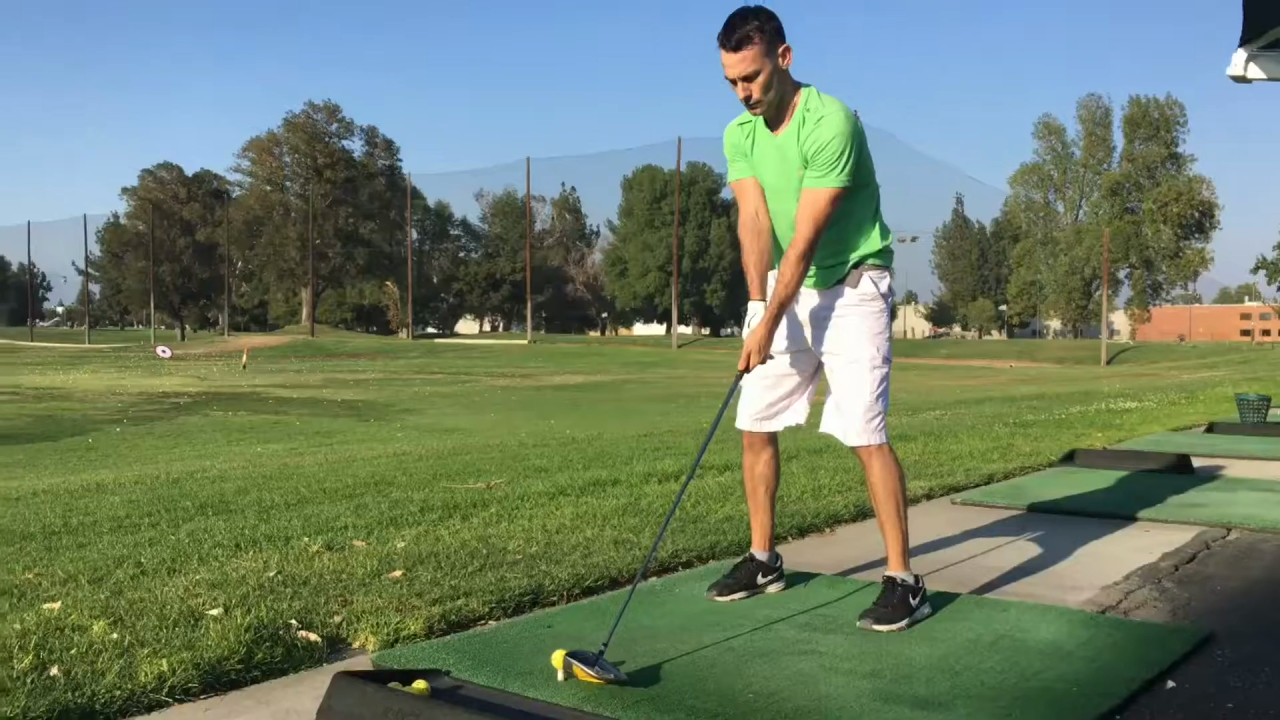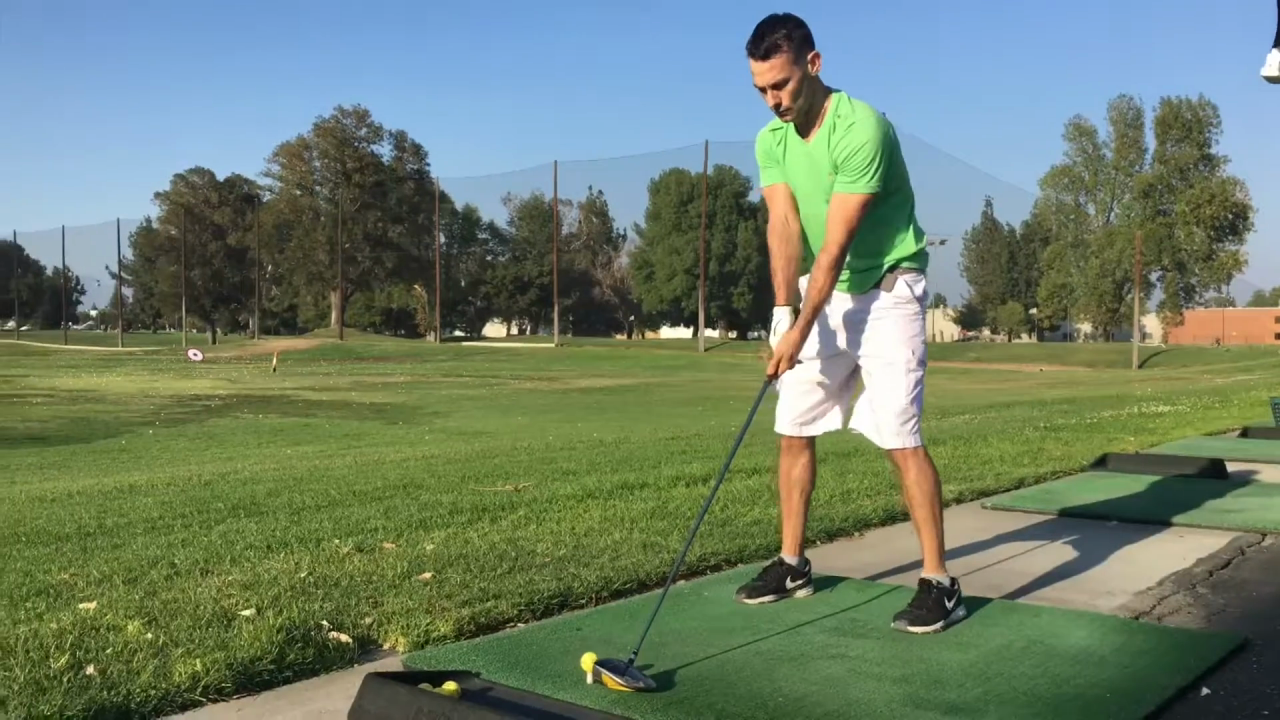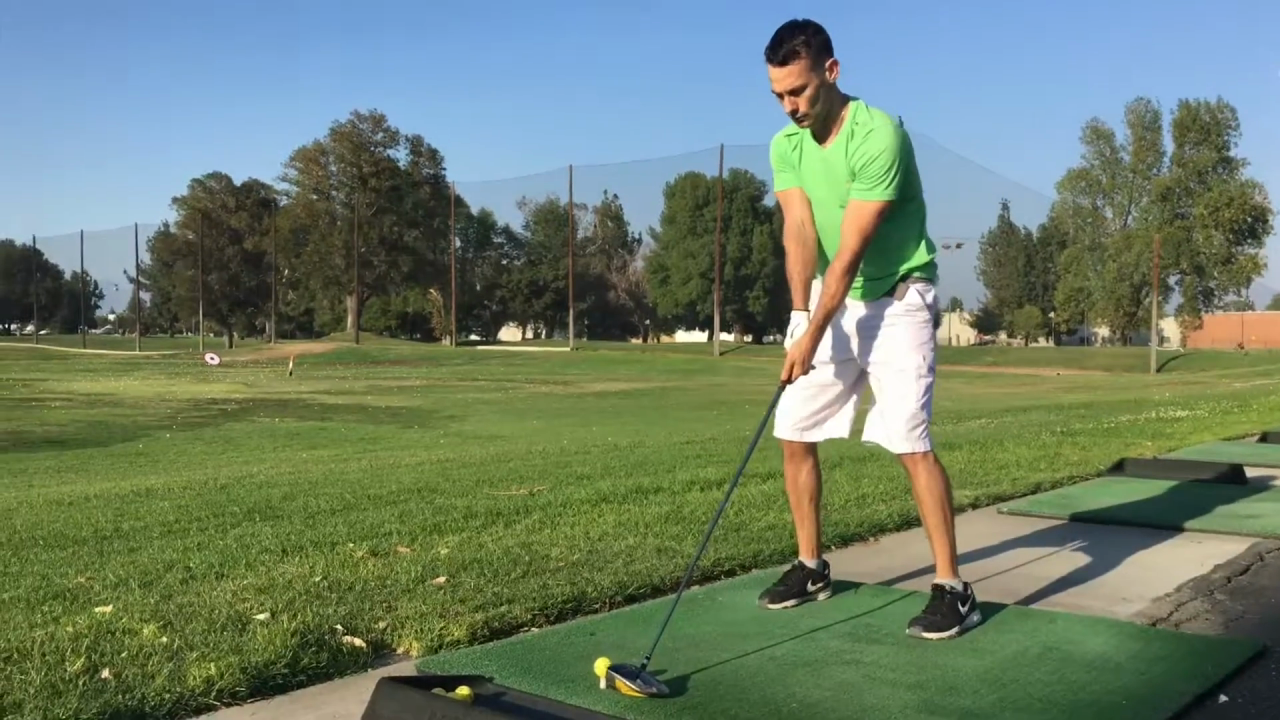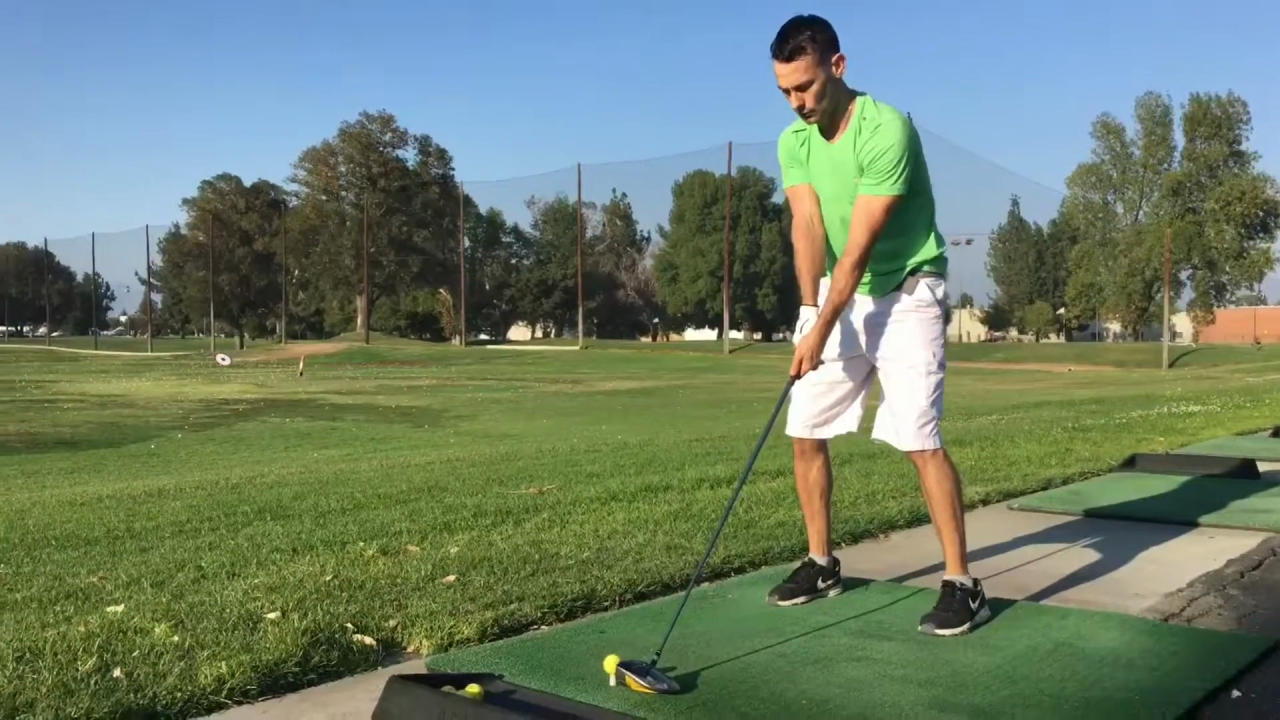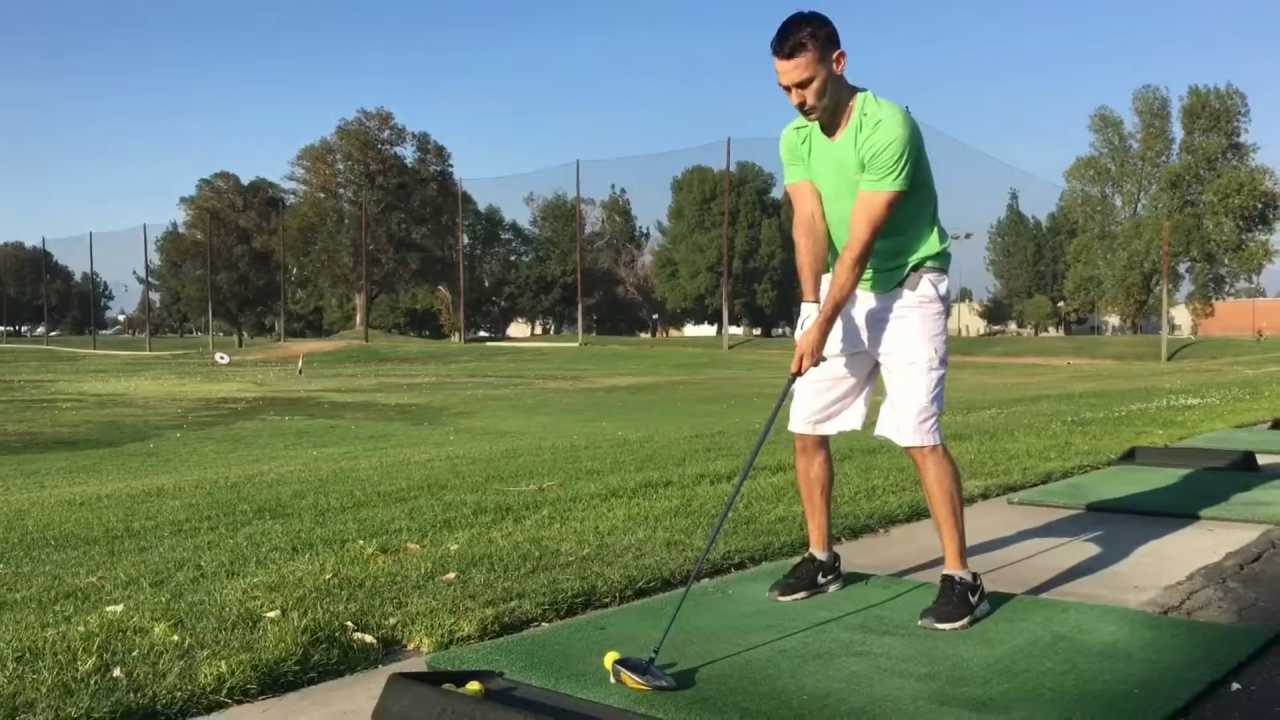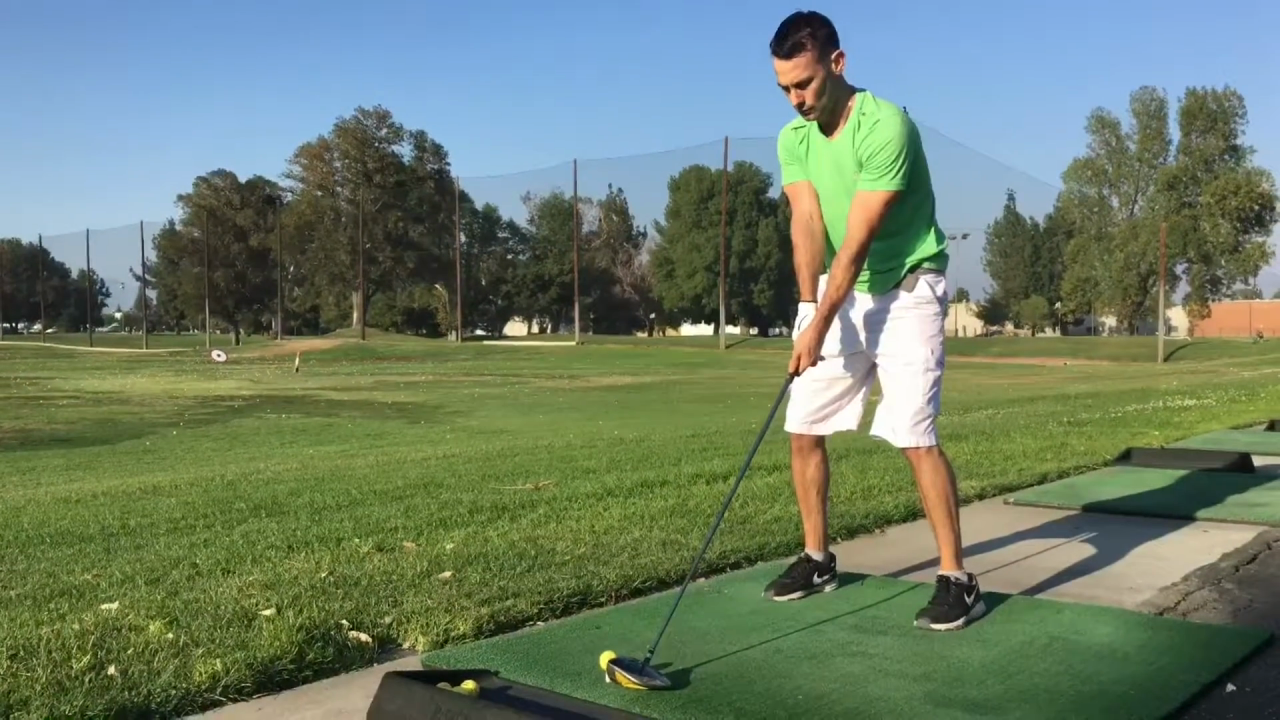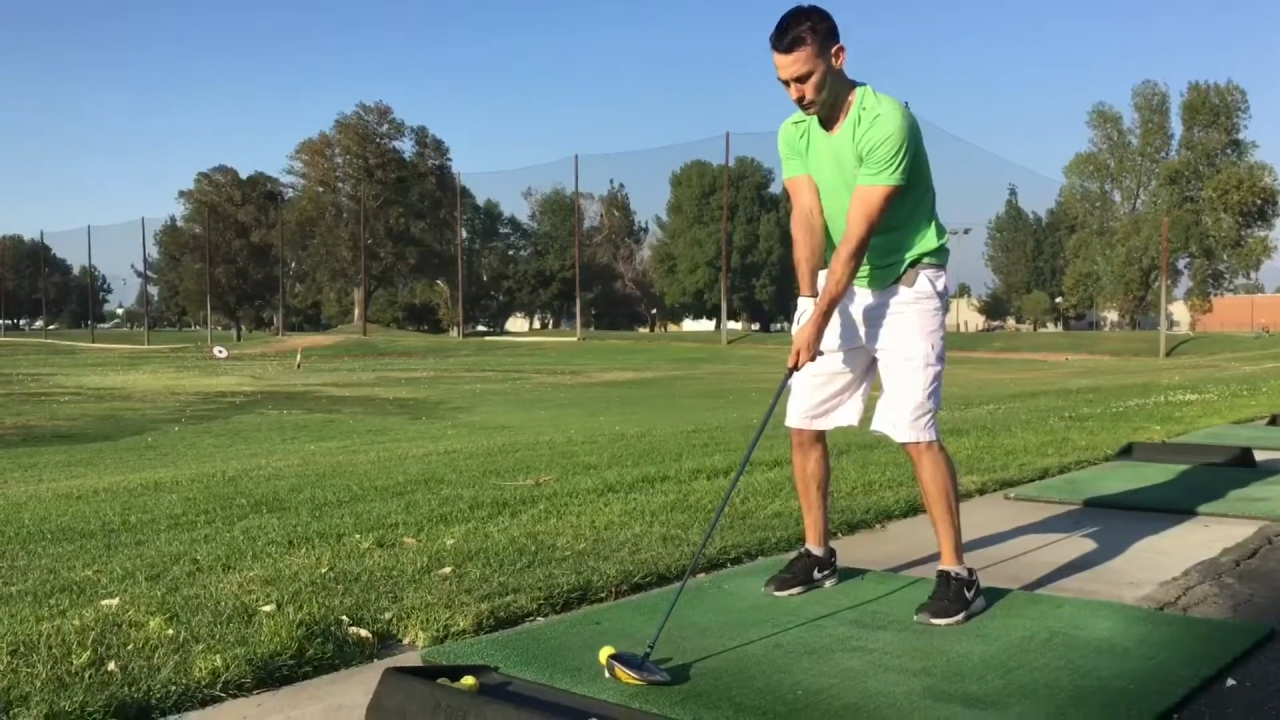
dt=0.4s
person 1, frame 1
left shoulder: (832, 122)
right shoulder: (739, 134)
left elbow: (806, 239)
right elbow: (754, 222)
left wrist: (768, 324)
right wrist: (758, 307)
left hip: (851, 289)
right hip: (787, 291)
left knee: (865, 433)
right knee: (755, 427)
left ankle: (902, 581)
right ankle: (763, 559)
person 1, frame 2
left shoulder: (862, 128)
right shoulder: (770, 141)
left elbow: (835, 245)
right elbow: (783, 228)
left wrist: (800, 331)
right wrist: (782, 313)
left hip: (889, 292)
right hip: (823, 295)
left knee: (899, 436)
right knee: (793, 431)
left ankle: (938, 582)
right ankle: (792, 565)
person 1, frame 3
left shoulder: (879, 136)
right shoulder: (785, 145)
left elbow: (850, 252)
right elbow: (799, 232)
left wrist: (811, 334)
right wrist: (798, 317)
left hip: (895, 300)
right hip: (830, 299)
left knee: (910, 442)
right knee: (794, 437)
left ankle: (951, 588)
right ankle: (810, 566)
person 1, frame 4
left shoulder: (886, 131)
right shoulder: (792, 141)
left elbow: (859, 247)
right elbow: (807, 226)
left wrist: (820, 331)
right wrist: (809, 312)
left hip: (904, 296)
right hip: (838, 297)
left knee: (919, 438)
right knee: (805, 434)
left ankle: (961, 584)
right ankle: (821, 563)
person 1, frame 5
left shoulder: (888, 127)
right shoulder: (795, 139)
left elbow: (860, 242)
right elbow: (809, 225)
left wrist: (821, 326)
right wrist: (811, 307)
left hip: (908, 292)
right hip: (841, 293)
left knee: (919, 433)
right knee: (807, 430)
left ankle: (961, 579)
right ankle: (821, 559)
person 1, frame 6
left shoulder: (886, 127)
right shoulder: (793, 138)
left elbow: (857, 242)
right elbow: (807, 225)
left wrist: (818, 327)
right wrist: (808, 308)
left hip: (904, 293)
right hip: (838, 294)
left knee: (914, 434)
right knee: (803, 430)
left ankle: (956, 579)
right ankle: (817, 558)
person 1, frame 7
left shoulder: (887, 121)
right shoulder: (793, 133)
left elbow: (856, 236)
right elbow: (807, 219)
left wrist: (817, 321)
right wrist: (807, 301)
left hip: (905, 288)
right hip: (838, 289)
left knee: (914, 429)
right knee: (804, 425)
left ankle: (956, 574)
right ankle: (817, 554)
